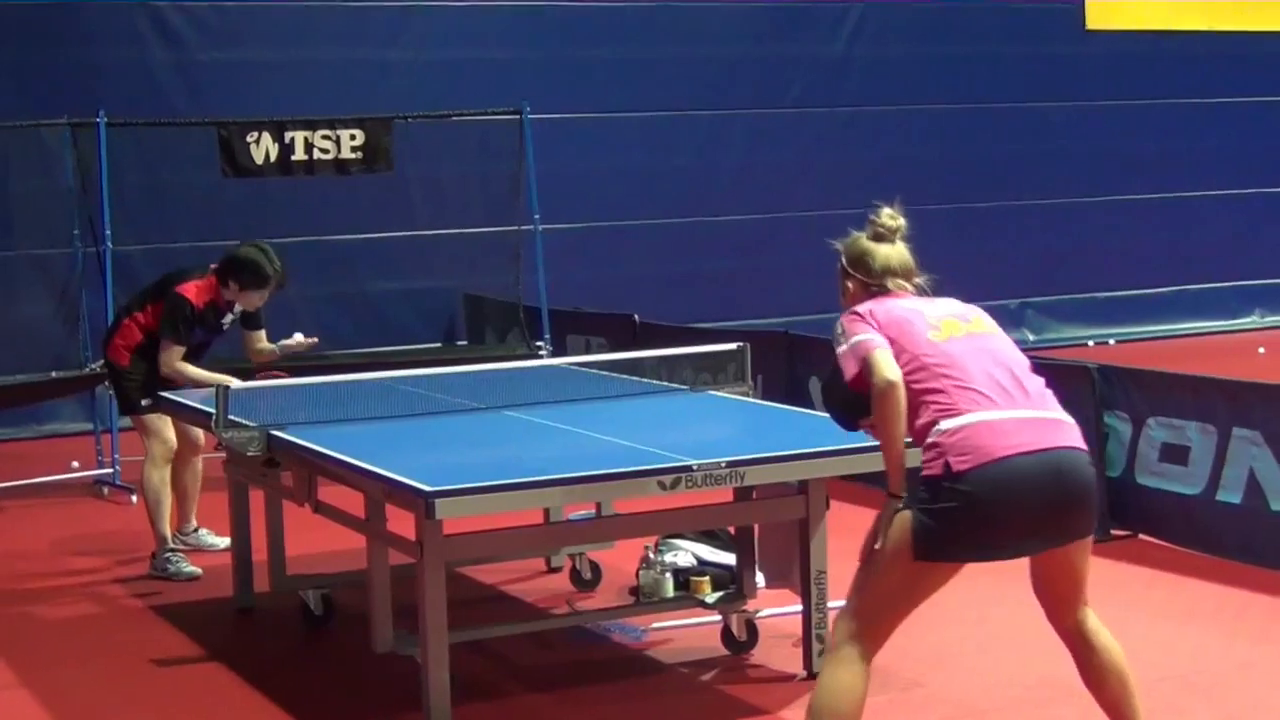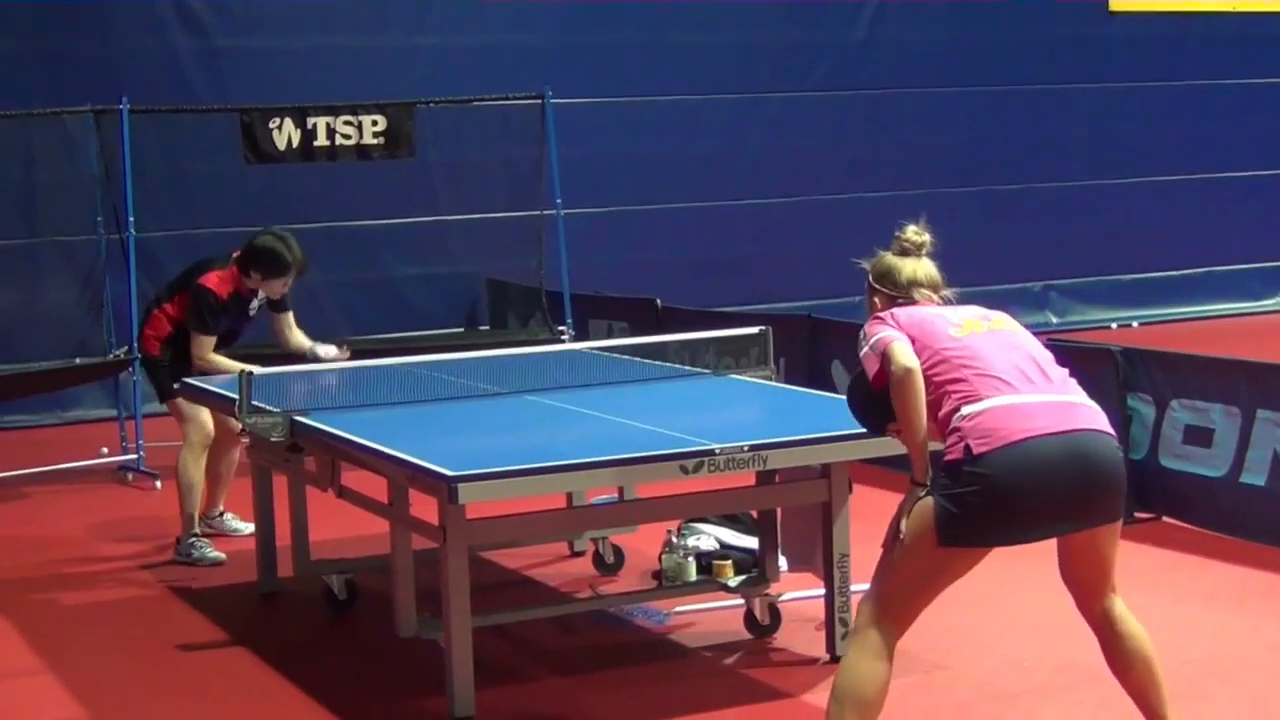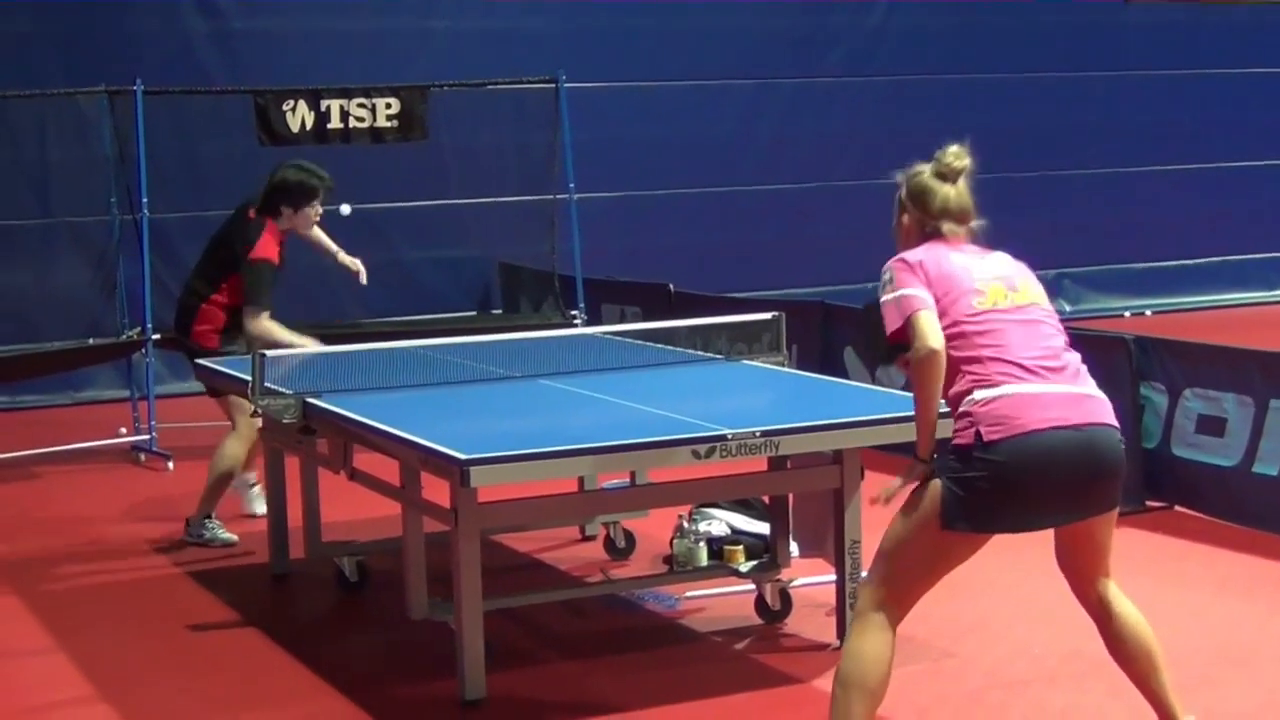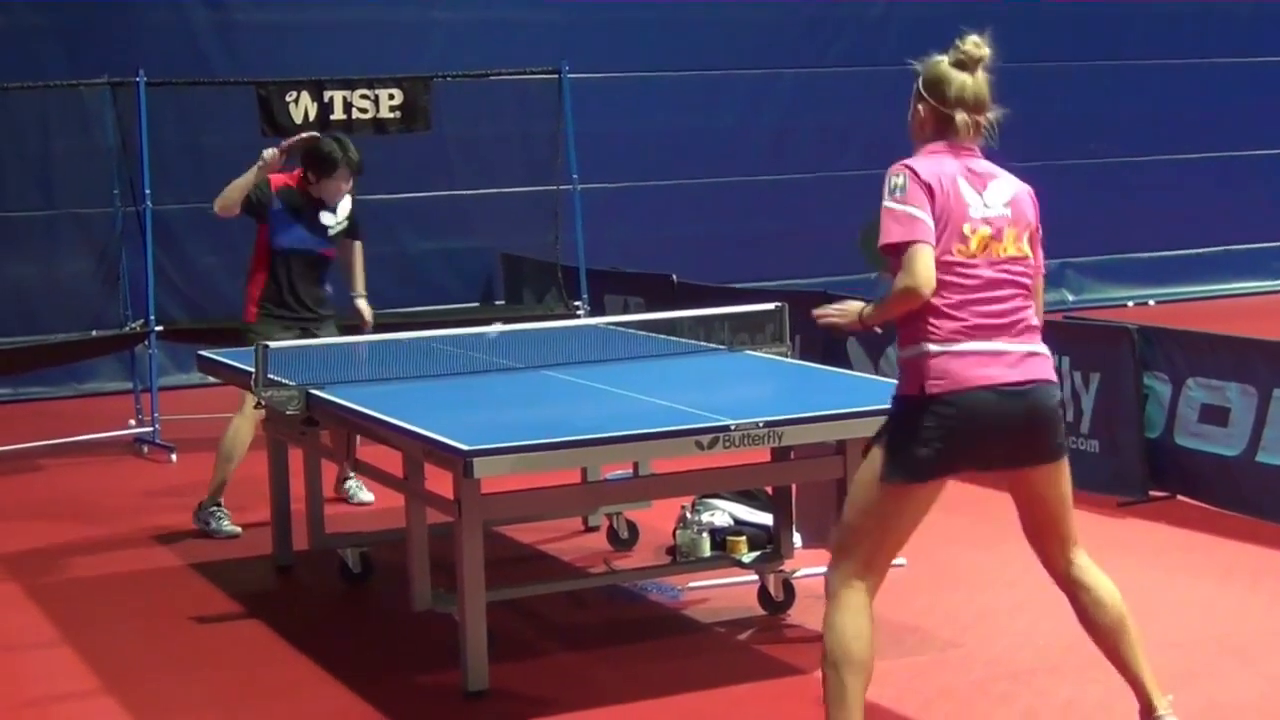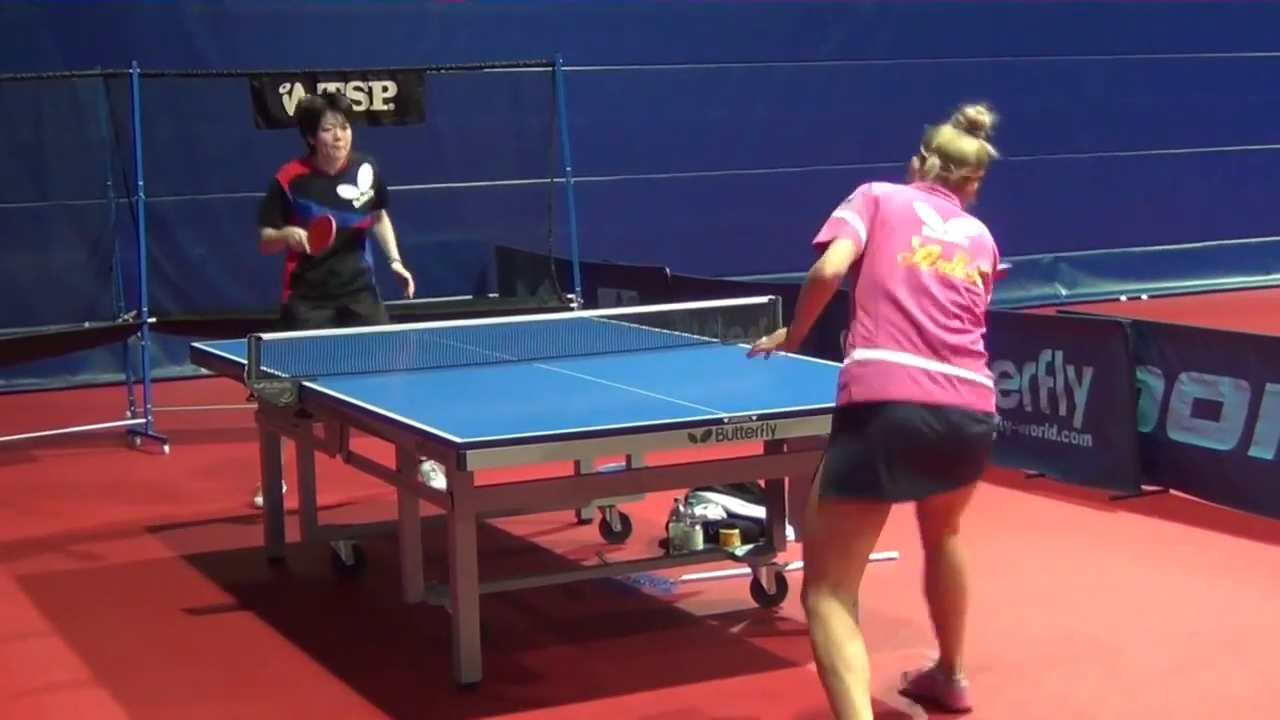
dt=0.4s
person 1, frame 1
left shoulder: (861, 319)
right shoulder: (966, 309)
left elbow: (888, 380)
left wrist: (896, 490)
left hip: (978, 470)
right hip: (1068, 459)
left knee: (855, 635)
right knee: (1073, 616)
person 1, frame 2
left shoulder: (885, 324)
right shoulder: (993, 317)
left elbow: (906, 369)
left wrist: (919, 480)
left hip: (1003, 458)
right hip: (1094, 445)
left knee: (877, 621)
right knee: (1101, 602)
person 1, frame 3
left shoulder: (908, 265)
right shoulder: (1012, 265)
left elbow: (929, 351)
left wrist: (923, 451)
left hip: (1007, 442)
right hip: (1095, 433)
left knee: (877, 604)
right knee: (1096, 588)
person 1, frame 4
left shoulder: (916, 173)
right shoulder: (1020, 190)
left elbow: (918, 283)
left wrist: (866, 314)
left hip: (946, 394)
right hip: (1031, 391)
left knee: (852, 577)
right knee: (1066, 557)
person 1, frame 5
left shoulder: (876, 198)
right shoulder: (981, 239)
left elbow: (829, 273)
left wrist: (791, 337)
left hip: (885, 403)
right hip: (970, 411)
left knee: (828, 593)
right knee: (941, 532)
person 2, frame 1
left shoulder: (245, 297)
right shoulder: (188, 297)
left elbow: (256, 350)
right elbow: (169, 365)
left wrist: (283, 348)
right wrist: (223, 382)
left hip: (169, 359)
right hip: (132, 356)
left knee: (193, 443)
right knee: (163, 444)
left ankle: (186, 530)
right ankle: (163, 552)
person 2, frame 2
left shoulder: (268, 280)
right shoulder: (212, 288)
left elbow: (287, 334)
right elbow: (202, 358)
left wrist: (315, 349)
left hip: (204, 350)
right hip: (167, 346)
left knee: (233, 429)
right knee: (201, 432)
left ankle: (213, 515)
right ankle: (188, 539)
person 2, frame 3
left shoulder: (271, 215)
right shoulder: (261, 253)
left elbow: (306, 227)
right elbow: (255, 325)
left wrist: (342, 258)
right wrist: (304, 344)
left hip: (234, 321)
right hip: (209, 330)
right knee: (249, 424)
left ankle: (245, 478)
right ankle: (200, 521)
person 2, frame 4
left shoulder: (345, 201)
right shoulder: (279, 190)
left elbow: (353, 245)
right elbow: (222, 209)
left wrist: (359, 294)
right wrist: (263, 166)
left hip: (317, 314)
right hip: (269, 315)
right knee: (254, 406)
left ankle: (346, 475)
right ankle: (212, 504)
person 2, frame 5
left shoulder: (367, 169)
right shoulder: (289, 181)
left elbow: (381, 217)
right elbow: (265, 242)
left wrist: (395, 260)
right wrist: (288, 236)
left hip: (359, 291)
right hip: (308, 297)
left ankle: (425, 460)
